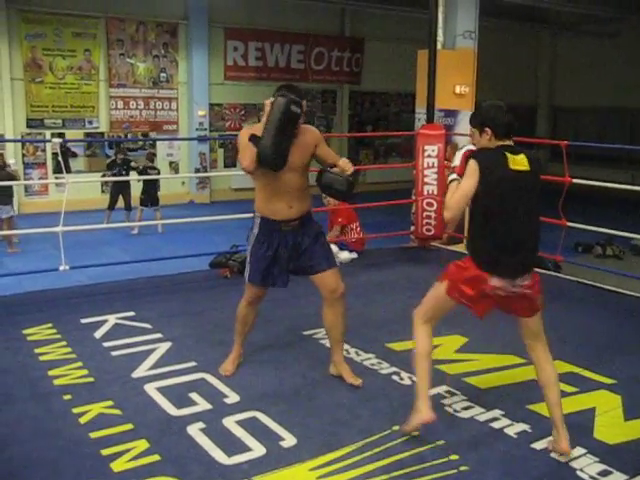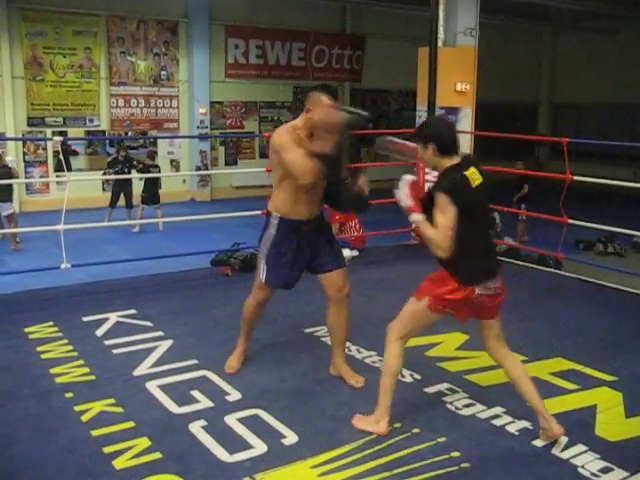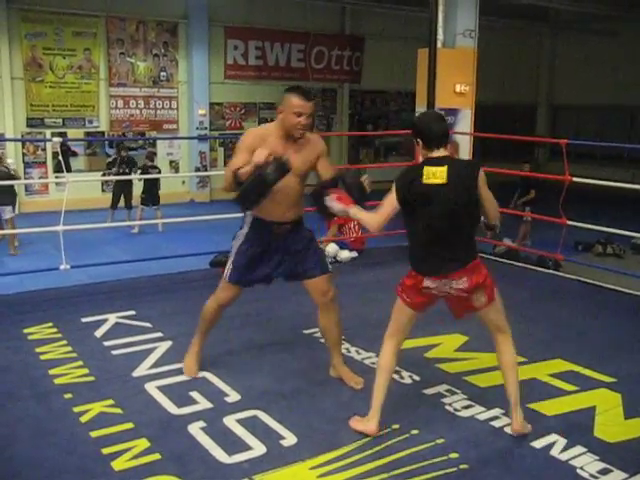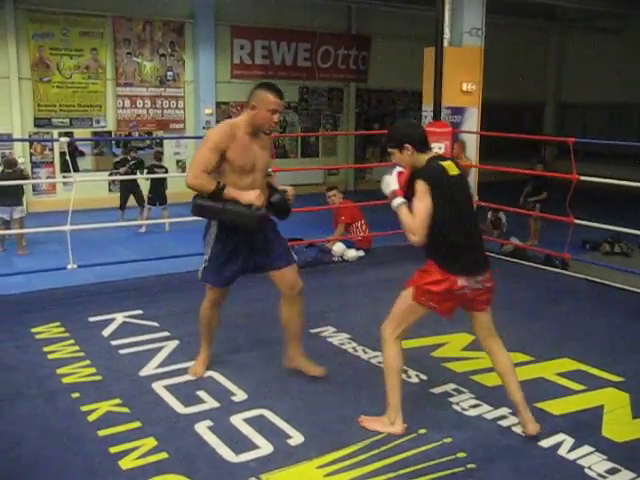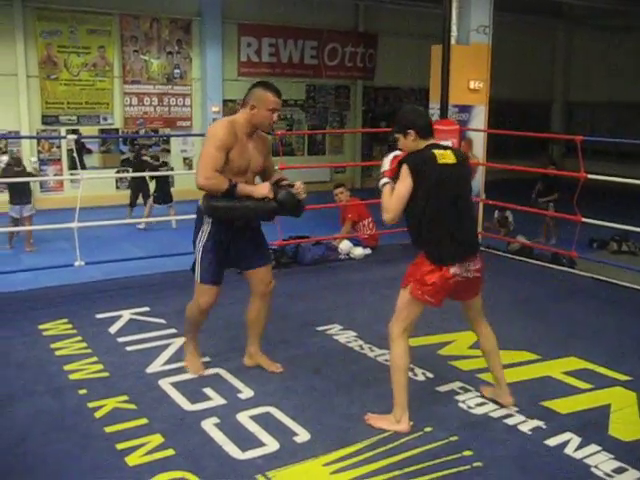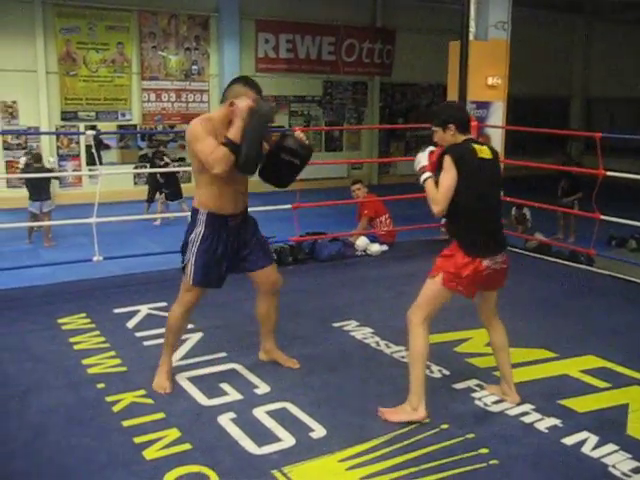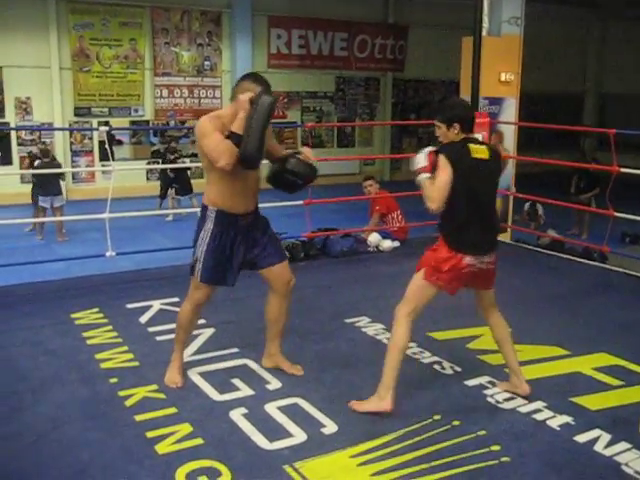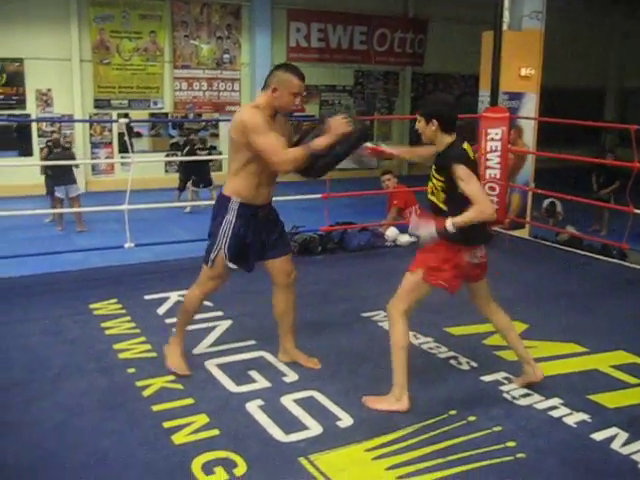
dt=0.3s
person 1, frame 1
left shoulder: (480, 160)
right shoulder: (532, 163)
left elbow: (450, 214)
left wrist: (457, 174)
left hip: (481, 269)
right hip: (522, 273)
left knee: (422, 319)
right knee: (538, 348)
left ankle: (422, 407)
right ankle: (561, 435)
person 1, frame 2
left shoulder: (446, 186)
right shoulder: (468, 166)
left elbow: (442, 249)
left wrist: (413, 211)
left hip: (460, 281)
right hip: (488, 278)
left knee: (395, 334)
right knee: (498, 347)
left ankle: (380, 418)
right ankle: (548, 421)
person 1, frame 3
left shoulder: (407, 178)
right shoulder: (471, 171)
left elbow: (375, 224)
right elbow: (494, 218)
left wrist: (345, 207)
left hip: (424, 275)
right hip: (466, 271)
left knee: (392, 339)
right knee: (501, 333)
left ankle: (371, 418)
right ankle: (516, 416)
person 1, frame 4
left shoulder: (424, 176)
right shoulder: (453, 167)
left elbow: (417, 235)
left wrist: (396, 197)
left hip: (444, 272)
right hip: (478, 270)
left knee: (390, 333)
right knee: (490, 339)
left ankle: (393, 418)
right ankle: (526, 417)
person 1, frame 5
left shoulder: (413, 162)
right shoulder: (460, 159)
left elbow: (389, 215)
left wrist: (386, 177)
left hip: (435, 263)
right hip: (470, 258)
left knee: (397, 331)
right knee: (478, 321)
left ankle: (399, 416)
right ankle: (502, 389)
person 1, frame 6
left shoulder: (454, 154)
right shoulder: (491, 154)
left elbow: (438, 206)
left wrist: (426, 172)
left hip: (466, 253)
right hip: (496, 252)
left knee: (417, 316)
right knee: (490, 316)
left ankle: (415, 404)
right ankle: (508, 388)
person 1, frame 7
left shoulder: (450, 153)
right shoulder: (492, 155)
left elbow: (435, 204)
left wrist: (423, 171)
left hip: (453, 250)
right hip: (485, 251)
left knee: (403, 313)
right knee: (490, 311)
left ankle: (383, 396)
right ankle: (518, 380)
person 1, frame 8
left shoulder: (453, 161)
right shoulder: (456, 149)
left elbow: (486, 209)
left wrist: (445, 225)
left hip: (449, 248)
right hip: (475, 245)
left knee: (397, 310)
right knee: (486, 305)
left ankle: (399, 396)
right ankle: (529, 367)
person 2, frame 1
left shoulder: (311, 135)
right shoulder: (250, 134)
left elbow: (332, 162)
right elbow: (249, 165)
left wrist: (342, 164)
right wrist: (266, 124)
left hip: (305, 226)
right hip: (268, 228)
left knee: (335, 291)
right knee: (253, 295)
left ankle: (338, 361)
right ankle: (236, 351)
person 2, frame 2
left shoulder: (330, 135)
right shoulder: (285, 137)
left elbow: (334, 173)
right elbow: (307, 177)
left wrist: (355, 184)
right wrist: (326, 144)
left hip: (317, 225)
right hip: (284, 226)
left knee: (340, 292)
right knee: (261, 294)
left ankle: (339, 362)
right ankle: (241, 345)
person 2, frame 3
left shoulder: (314, 144)
right shoulder: (255, 137)
left elbow: (331, 182)
right elbow: (228, 184)
right wrist: (252, 166)
left hip: (296, 230)
right hip: (259, 228)
left knee: (326, 296)
right knee: (225, 294)
left ankle: (337, 364)
right ankle: (196, 347)
person 2, frame 4
left shoulder: (265, 139)
right shoulder: (222, 134)
right elbow: (194, 178)
left wrist: (280, 191)
right wrist: (238, 195)
left hip: (261, 225)
right hip: (226, 226)
left knee: (293, 287)
right knee: (215, 295)
left ankle: (295, 354)
right ankle: (205, 353)
person 2, frame 5
left shoulder: (262, 139)
right shoulder: (222, 131)
left elbow: (268, 174)
right elbow: (204, 179)
left wrist: (288, 185)
right wrist: (251, 189)
left hip: (246, 221)
right hip: (215, 221)
left knee: (264, 286)
right knee: (206, 299)
left ankle: (253, 352)
right ankle: (191, 345)
person 2, frame 6
left shoulder: (247, 128)
right shoulder: (200, 127)
left elbow: (269, 163)
right elbow: (219, 166)
left wrist: (289, 145)
right wrist: (238, 121)
left hip: (242, 220)
right hip: (209, 223)
left knee: (271, 283)
right knee: (188, 298)
left ankle: (268, 347)
right ankle: (165, 364)
person 2, frame 7
left shoulder: (260, 128)
right shoulder: (209, 124)
left elbow: (278, 157)
right elbow: (224, 160)
left wrist: (298, 156)
right wrist: (242, 117)
left hip: (253, 219)
right hip: (219, 220)
left knee: (284, 282)
right knee: (199, 296)
left ankle: (272, 353)
right ankle: (177, 359)
person 2, frame 8
left shoulder: (278, 118)
right shoulder: (251, 117)
left elbow: (293, 160)
right elbow: (284, 163)
right wrist: (324, 140)
left hip: (263, 209)
right hip: (236, 210)
left knee: (286, 277)
right knee: (210, 283)
left ankle: (288, 348)
right ankle: (175, 342)
